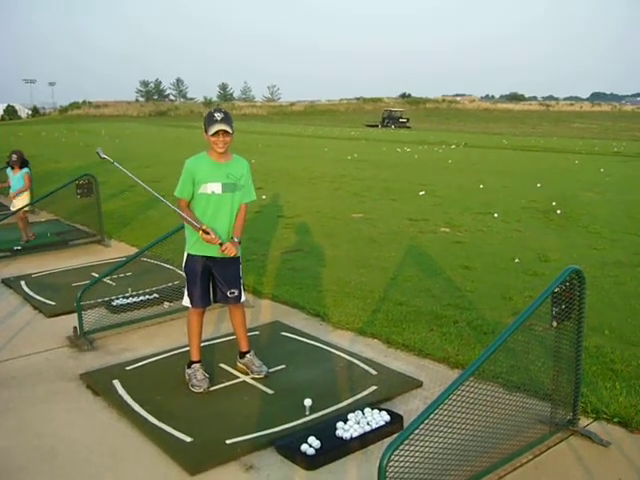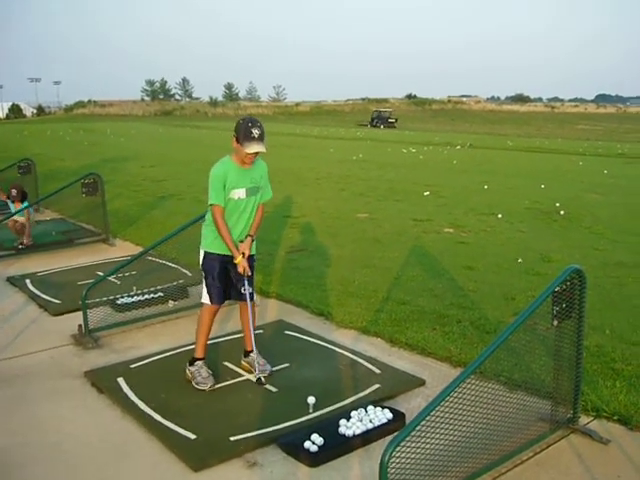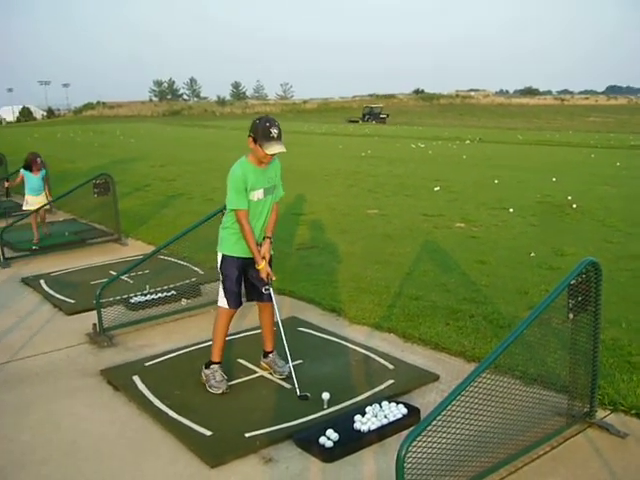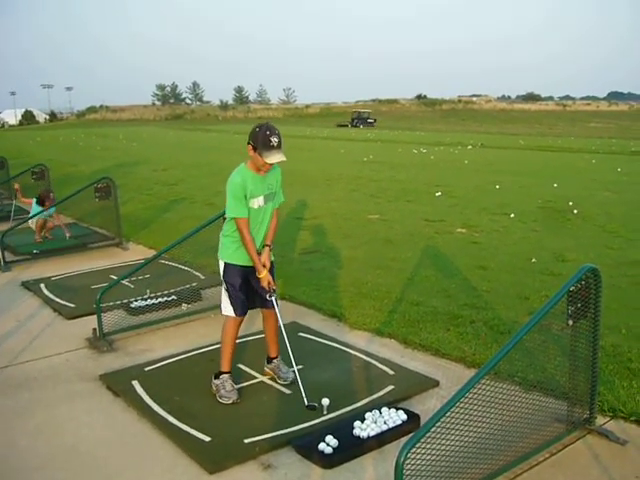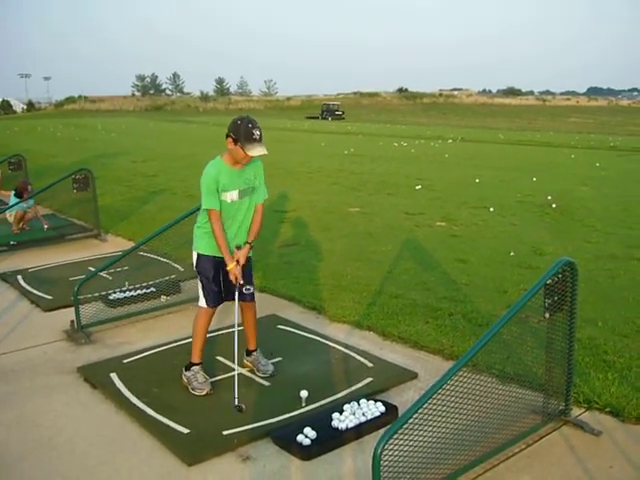
dt=1s
person 1, frame 1
left shoulder: (242, 166)
right shoulder: (193, 165)
left elbow: (242, 207)
right elbow: (183, 206)
left wrist: (235, 240)
right wrist: (201, 230)
left hip: (228, 250)
right hip: (198, 250)
left knee: (236, 302)
right knee: (197, 306)
left ankle: (245, 355)
right ankle: (195, 365)
person 1, frame 2
left shoulder: (261, 168)
right shoulder: (220, 170)
right elbow: (217, 216)
left wrist: (249, 239)
right wrist: (235, 254)
left hip: (245, 247)
right hip: (216, 247)
left knee: (247, 300)
right knee: (212, 303)
left ankle: (249, 355)
right ankle: (197, 362)
person 1, frame 3
left shoulder: (275, 165)
right shoulder: (239, 173)
right elbow: (243, 221)
left wrist: (267, 242)
right wrist: (258, 260)
left hip: (260, 247)
right hip: (235, 250)
left knee: (266, 300)
right knee: (229, 306)
left ankle: (269, 355)
right ankle: (212, 366)
person 1, frame 4
left shoulder: (275, 172)
right shoulder: (238, 181)
right elbow: (243, 229)
left wrist: (267, 249)
right wrist: (260, 270)
left hip: (262, 254)
right hip: (236, 257)
left knee: (270, 308)
right knee: (235, 315)
left ankle: (273, 361)
right ankle: (222, 376)
person 1, frame 5
left shoulder: (255, 167)
right shoulder: (212, 172)
left elbow: (258, 207)
right elbow: (214, 220)
left wrist: (247, 247)
right wrist: (228, 261)
left hip: (239, 247)
right hip: (210, 249)
left knee: (248, 300)
right knee: (208, 306)
left ankle: (252, 353)
right ankle: (193, 367)
